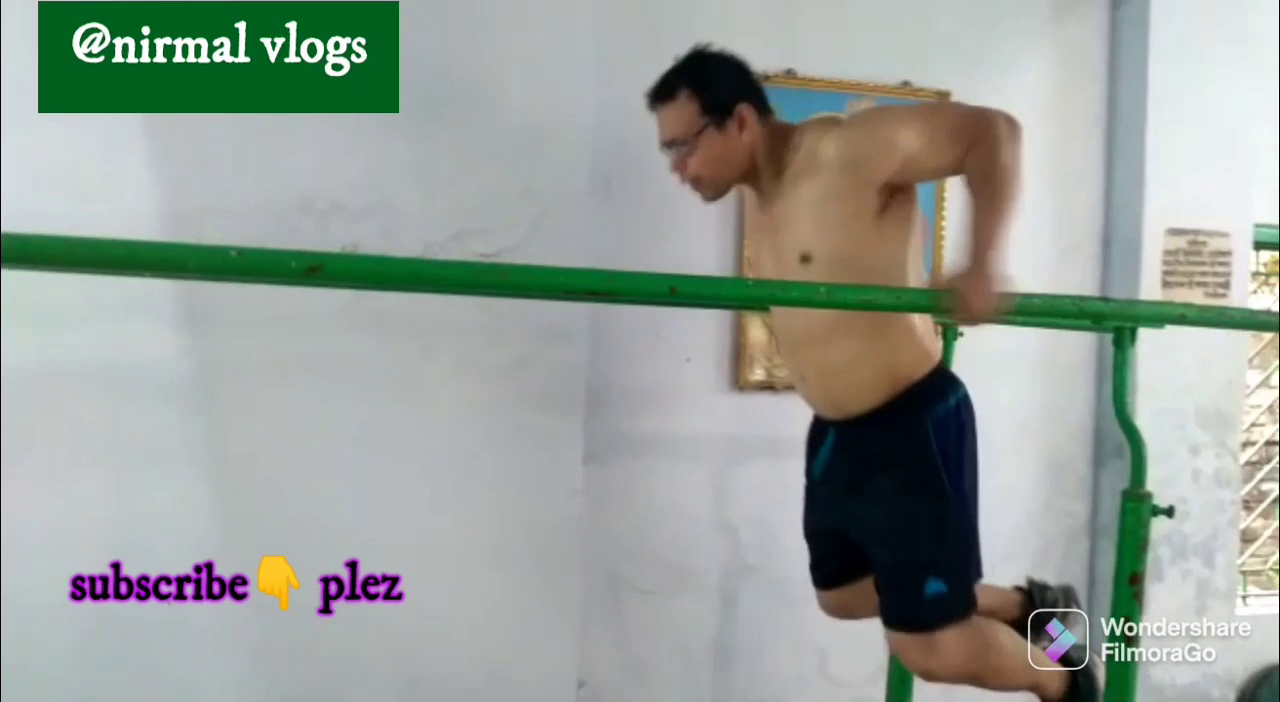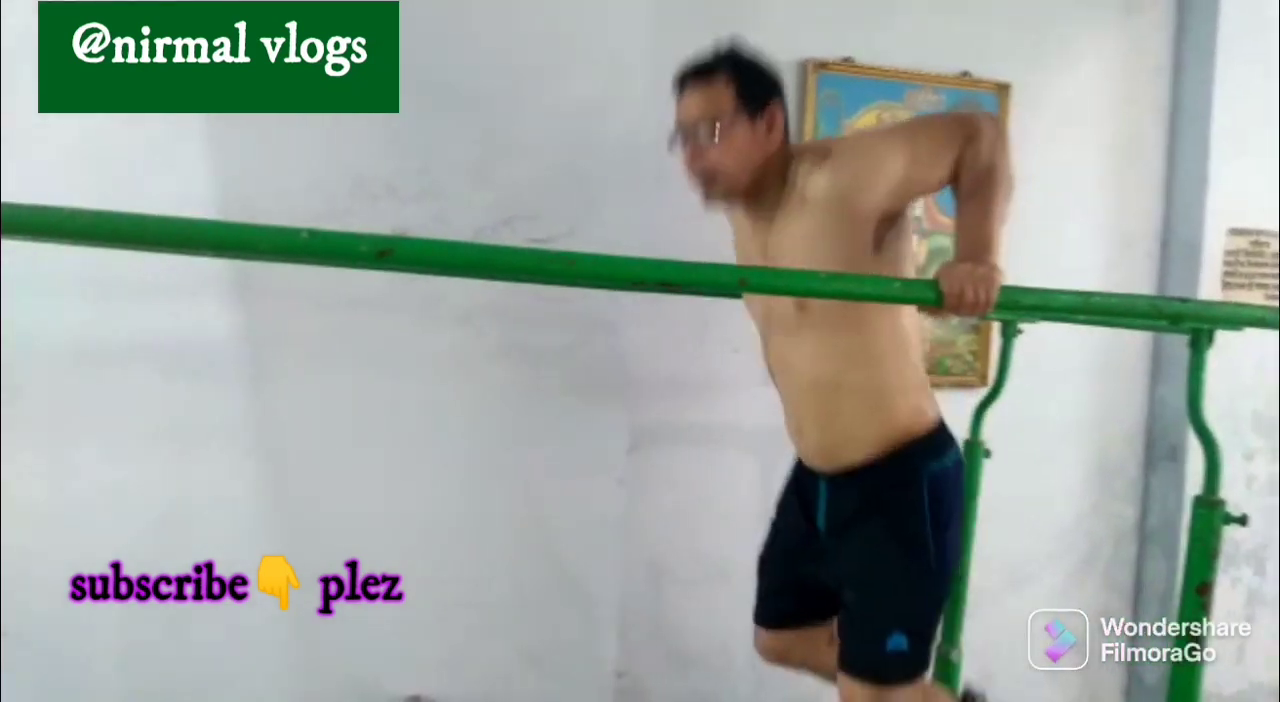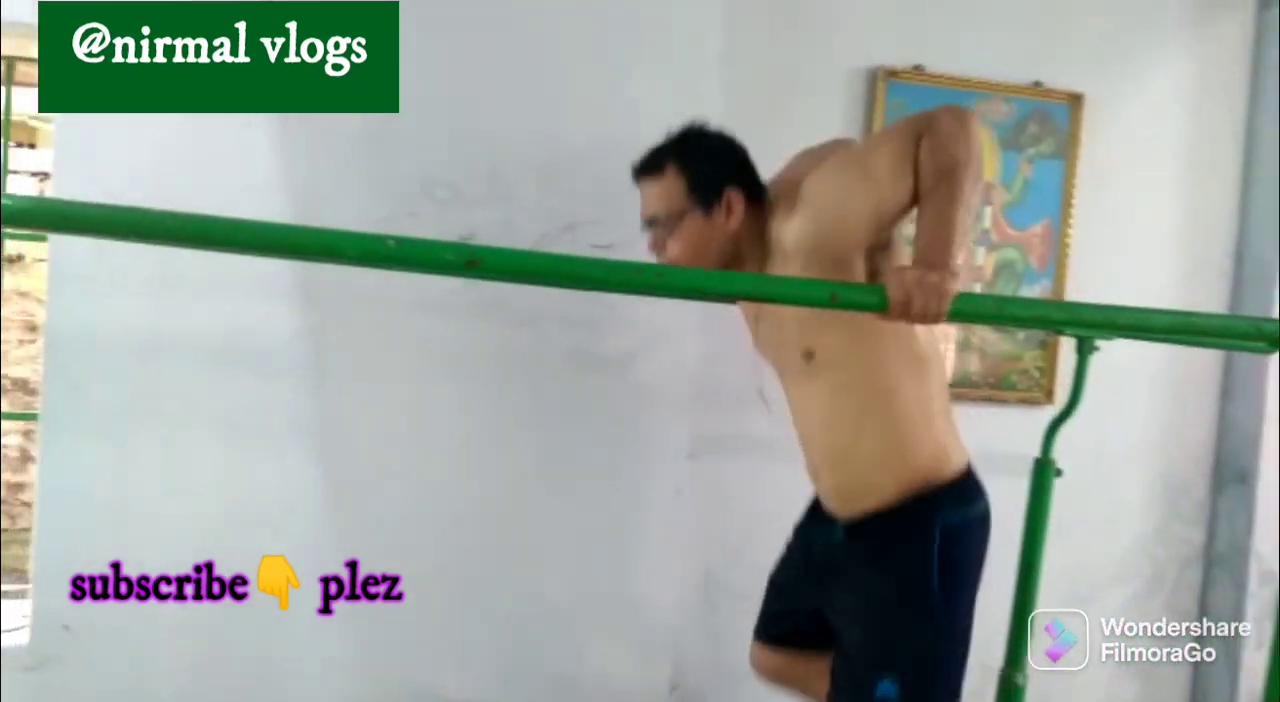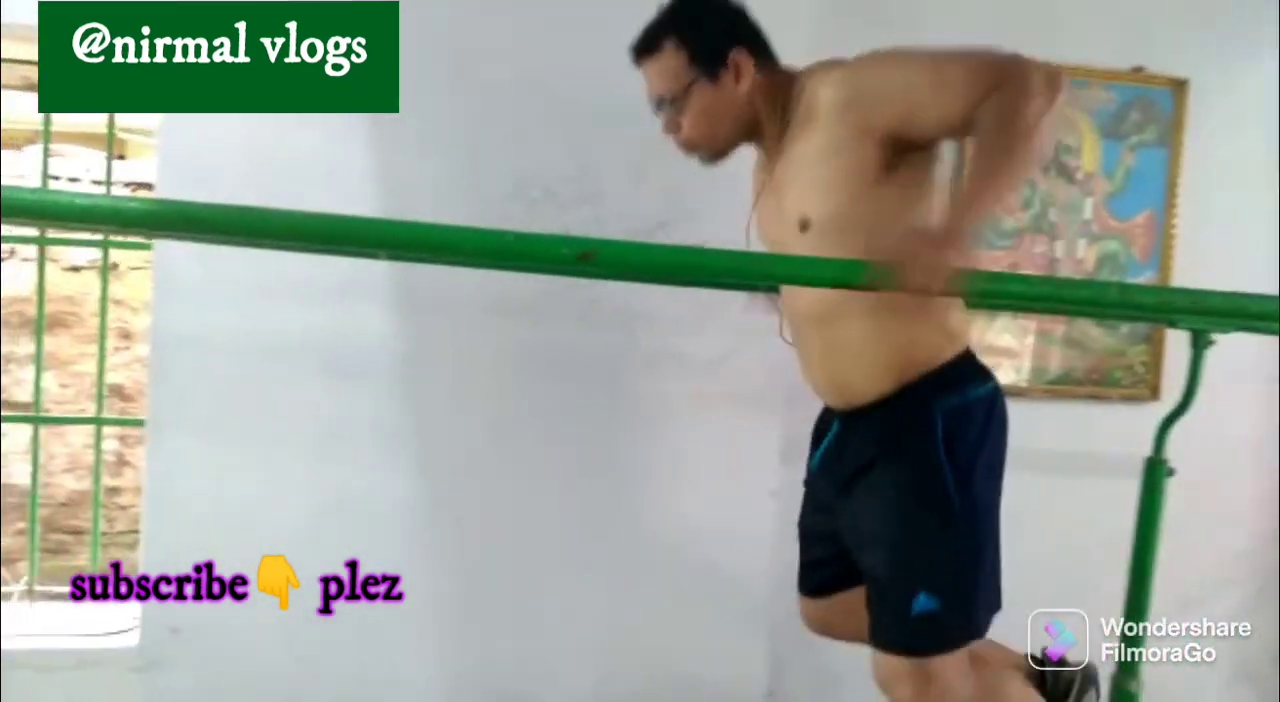
dt=0.4s
person 1, frame 1
left shoulder: (844, 152)
right shoulder: (763, 188)
left elbow: (993, 131)
left wrist: (982, 260)
left hip: (913, 426)
right hip: (835, 435)
left knee: (928, 645)
right knee: (841, 594)
right ankle: (1024, 606)
person 1, frame 2
left shoulder: (838, 183)
right shoulder: (747, 211)
left elbow: (979, 134)
left wrist: (980, 257)
left hip: (907, 480)
right hip: (818, 480)
right knee: (781, 640)
person 1, frame 3
left shoulder: (814, 228)
right shoulder: (753, 251)
left elbow: (948, 128)
right elbow: (819, 160)
left wrist: (936, 264)
left hip: (924, 526)
right hip: (840, 521)
person 1, frame 4
left shoulder: (847, 98)
right shoulder: (774, 148)
left elbow: (1026, 81)
left wrist: (954, 228)
left hip: (931, 424)
right hip: (850, 431)
right knee: (829, 608)
